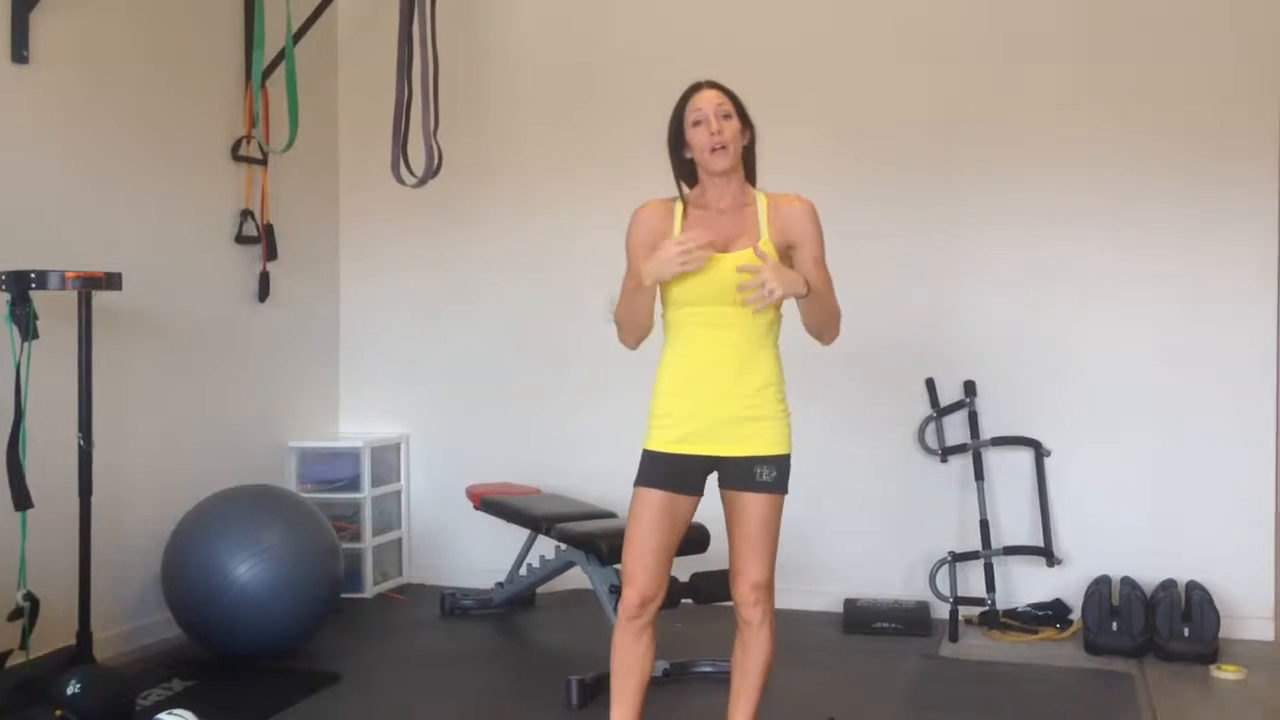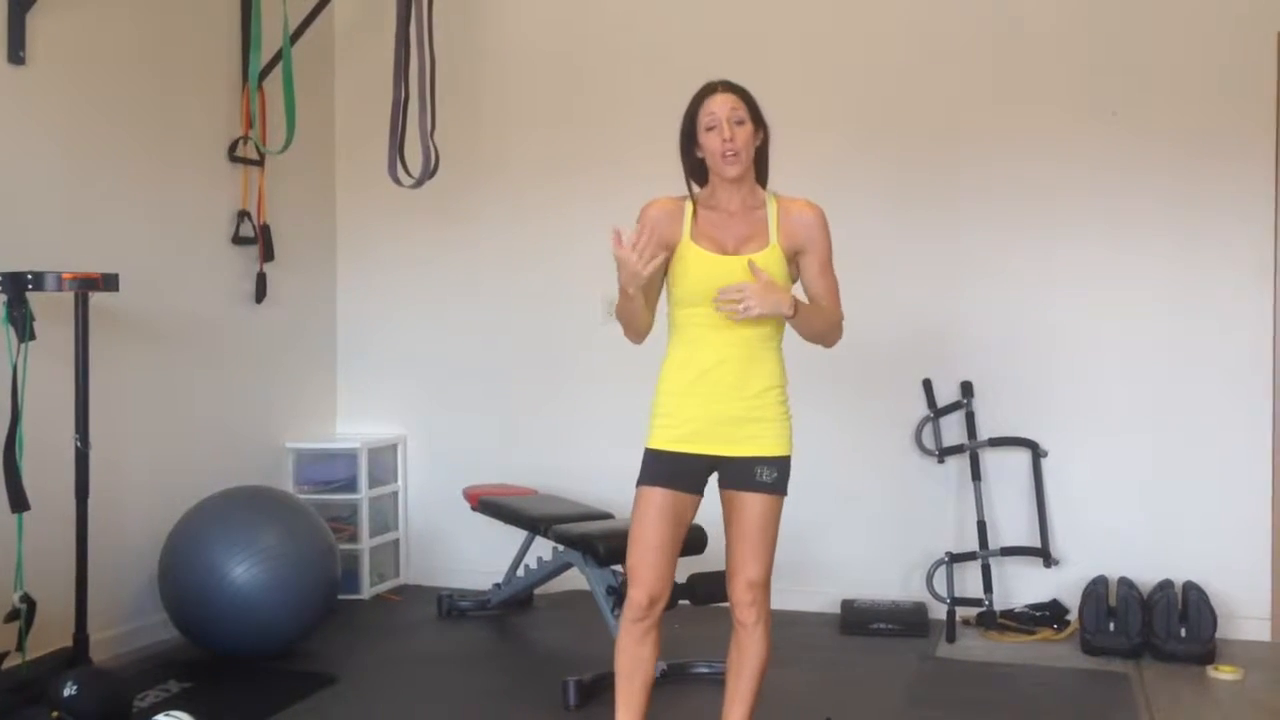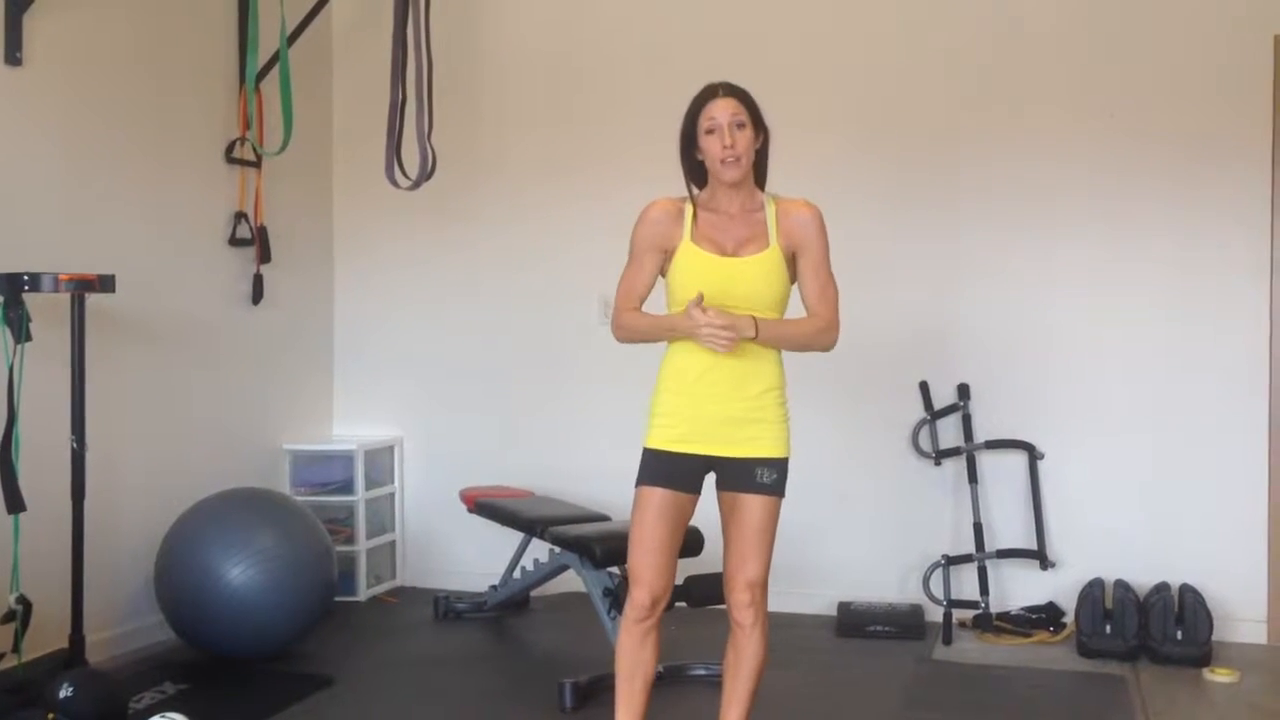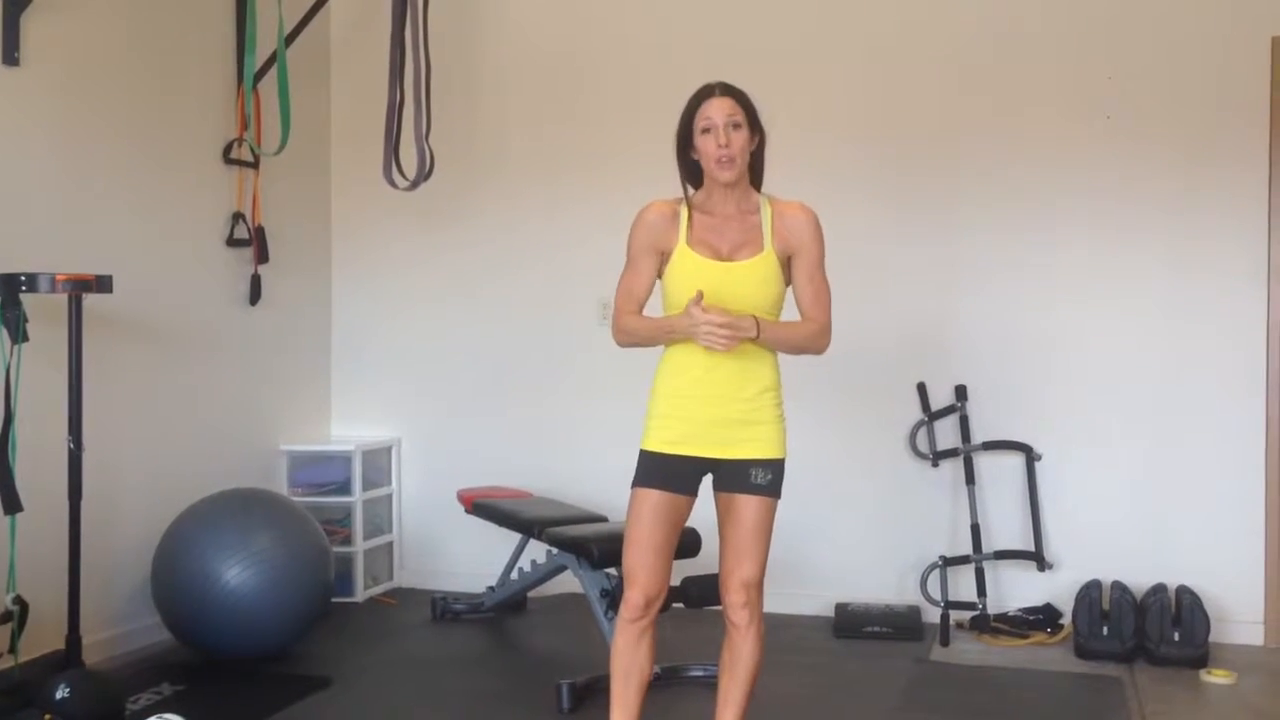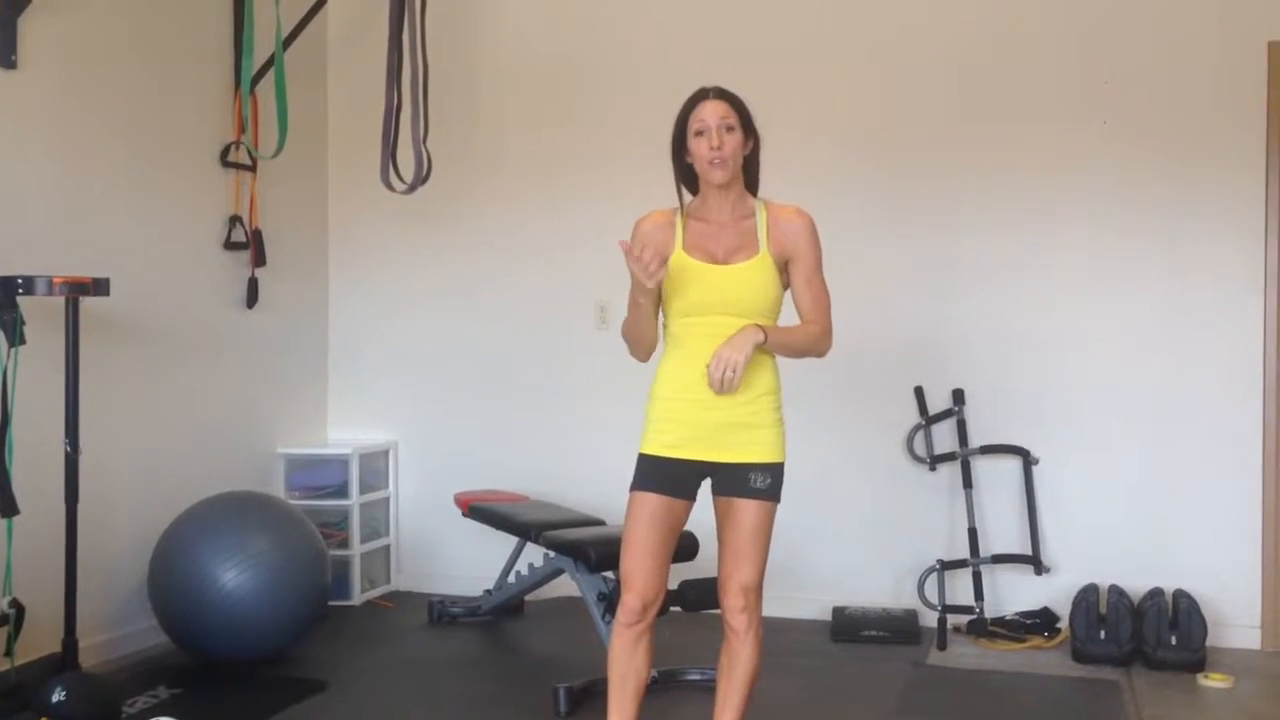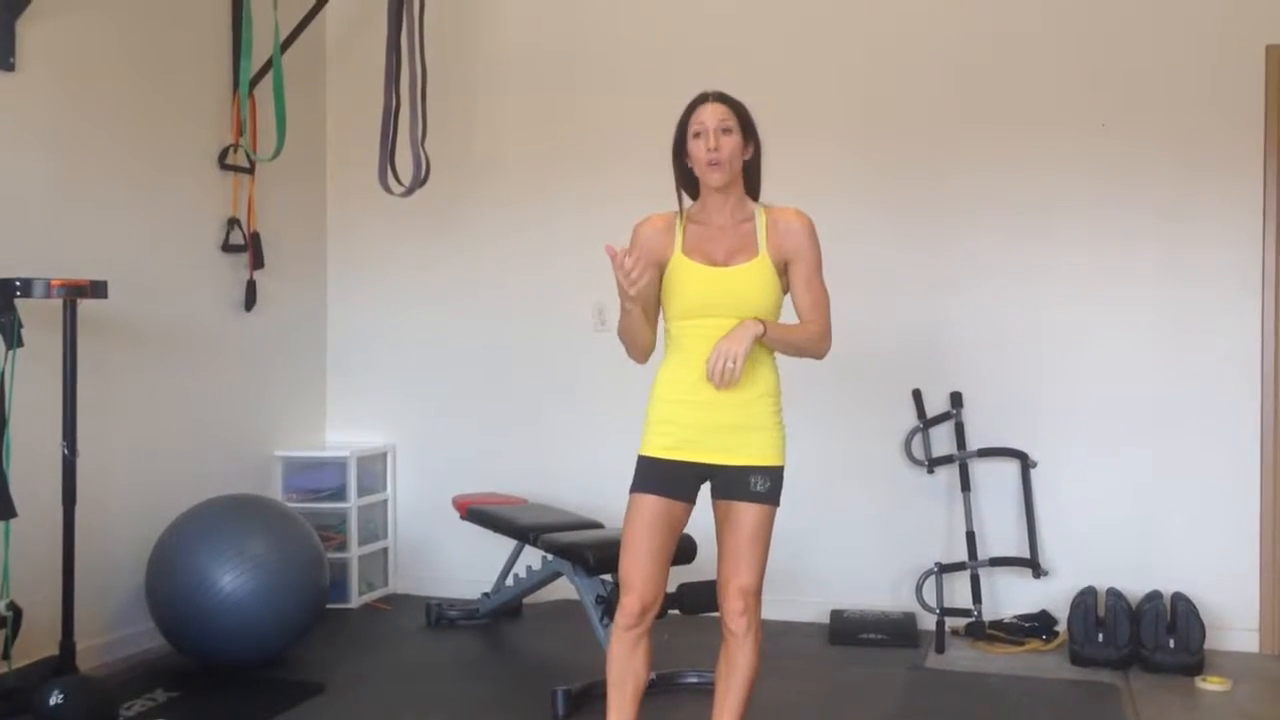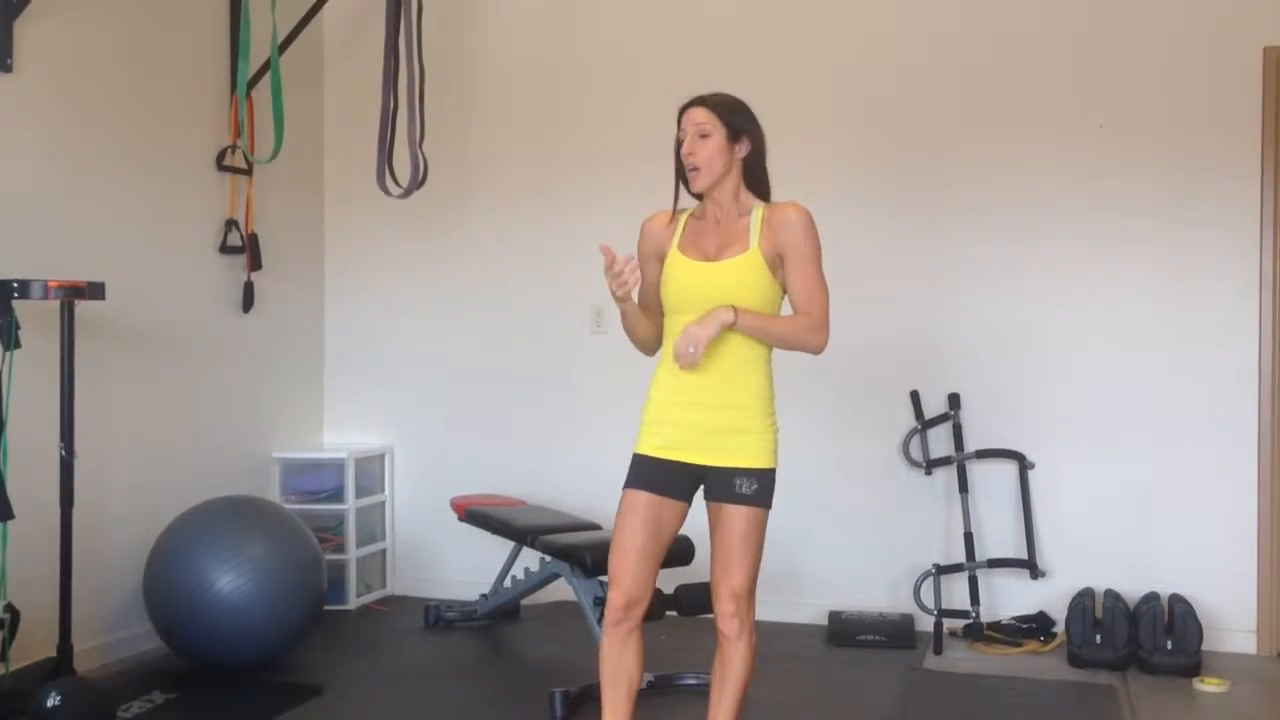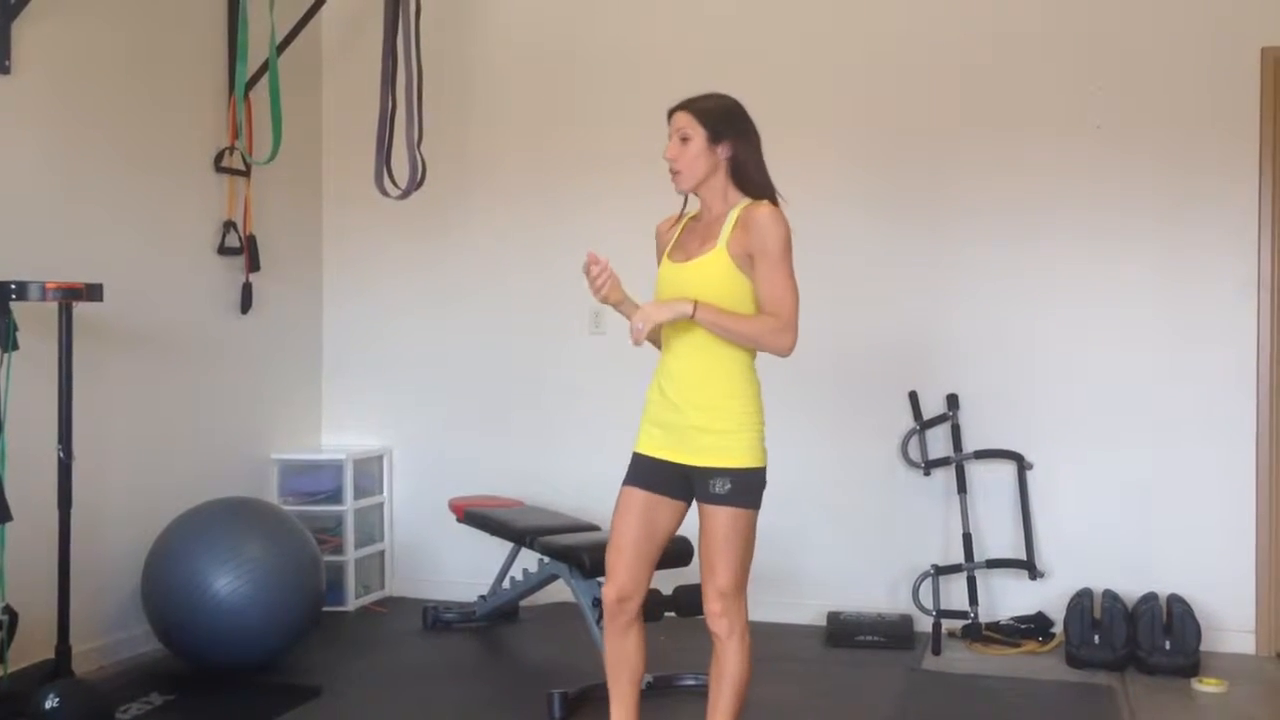
dt=0.3s
person 1, frame 1
left shoulder: (789, 215)
right shoulder: (655, 218)
left elbow: (827, 328)
right elbow: (629, 336)
left wrist: (797, 285)
right wrist: (649, 278)
left hip: (756, 429)
right hip: (676, 428)
left knee: (753, 598)
right knee: (637, 597)
person 1, frame 2
left shoulder: (799, 220)
right shoulder: (664, 217)
left elbow: (831, 328)
right elbow: (635, 330)
left wrist: (785, 304)
right wrist: (631, 284)
left hip: (759, 429)
right hip: (678, 426)
left knee: (749, 599)
right knee: (643, 596)
person 1, frame 3
left shoulder: (798, 220)
right shoulder: (663, 219)
left elbow: (824, 330)
right elbow: (623, 321)
left wrist: (747, 326)
right wrist: (684, 324)
left hip: (757, 431)
right hip: (678, 427)
left knee: (747, 601)
right knee: (644, 597)
person 1, frame 4
left shoulder: (793, 222)
right shoulder: (659, 221)
left elbow: (817, 333)
right elbow: (623, 327)
left wrist: (749, 326)
right wrist: (683, 325)
left hip: (753, 433)
right hip: (673, 429)
left knee: (742, 600)
right knee: (639, 597)
person 1, frame 5
left shoulder: (788, 226)
right shoulder: (656, 230)
left elbow: (819, 336)
right elbow: (640, 348)
left wrist: (755, 334)
right wrist: (642, 294)
left hip: (751, 438)
right hip: (671, 434)
left knee: (740, 605)
right knee: (636, 601)
person 1, frame 6
left shoulder: (788, 229)
right shoulder: (655, 234)
left elbow: (819, 338)
right elbow: (639, 349)
left wrist: (755, 326)
right wrist: (630, 299)
left hip: (751, 440)
right hip: (671, 436)
left knee: (740, 609)
right knee: (635, 605)
person 1, frame 7
left shoulder: (785, 223)
right shoulder: (660, 229)
left elbow: (813, 333)
left wrist: (729, 315)
right wrist: (625, 302)
left hip: (741, 440)
right hip: (665, 435)
left knee: (732, 611)
right knee: (623, 601)
person 1, frame 8
left shoulder: (760, 221)
right shoulder: (670, 230)
left elbow: (781, 335)
left wrist: (686, 308)
right wrist: (621, 301)
left hip: (728, 440)
right hip: (661, 436)
left knee: (723, 610)
right knee: (618, 596)
